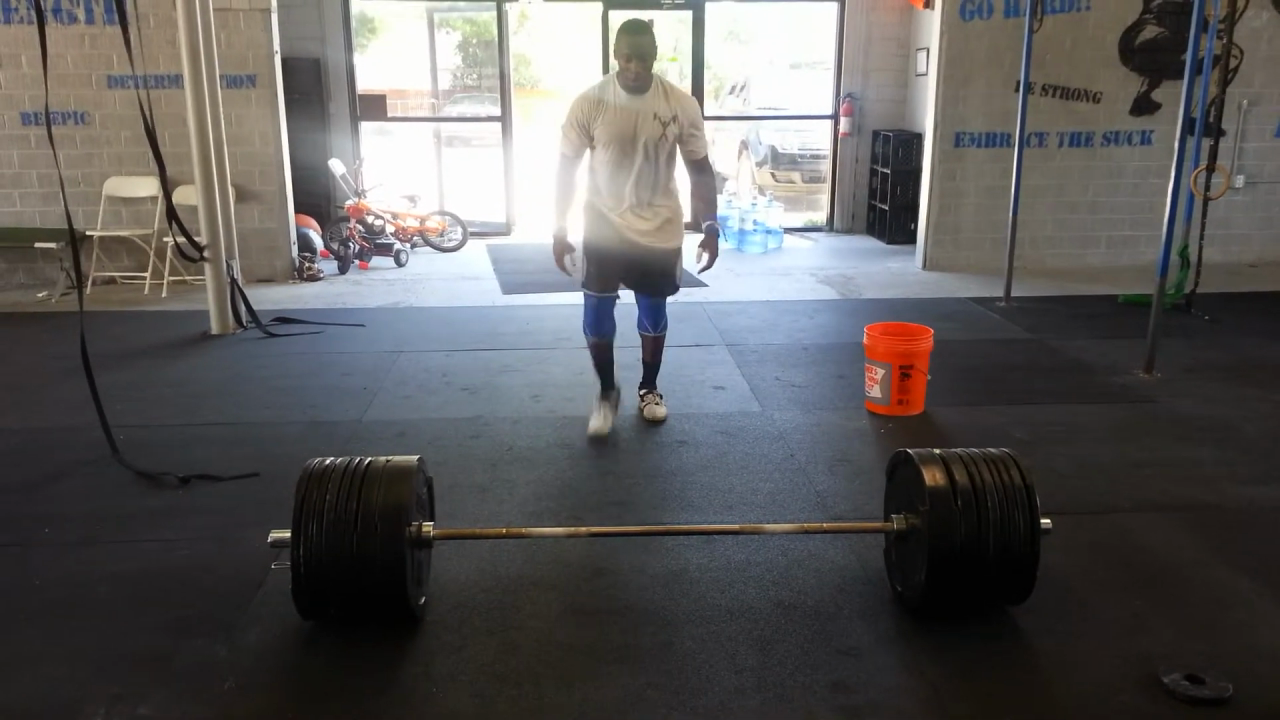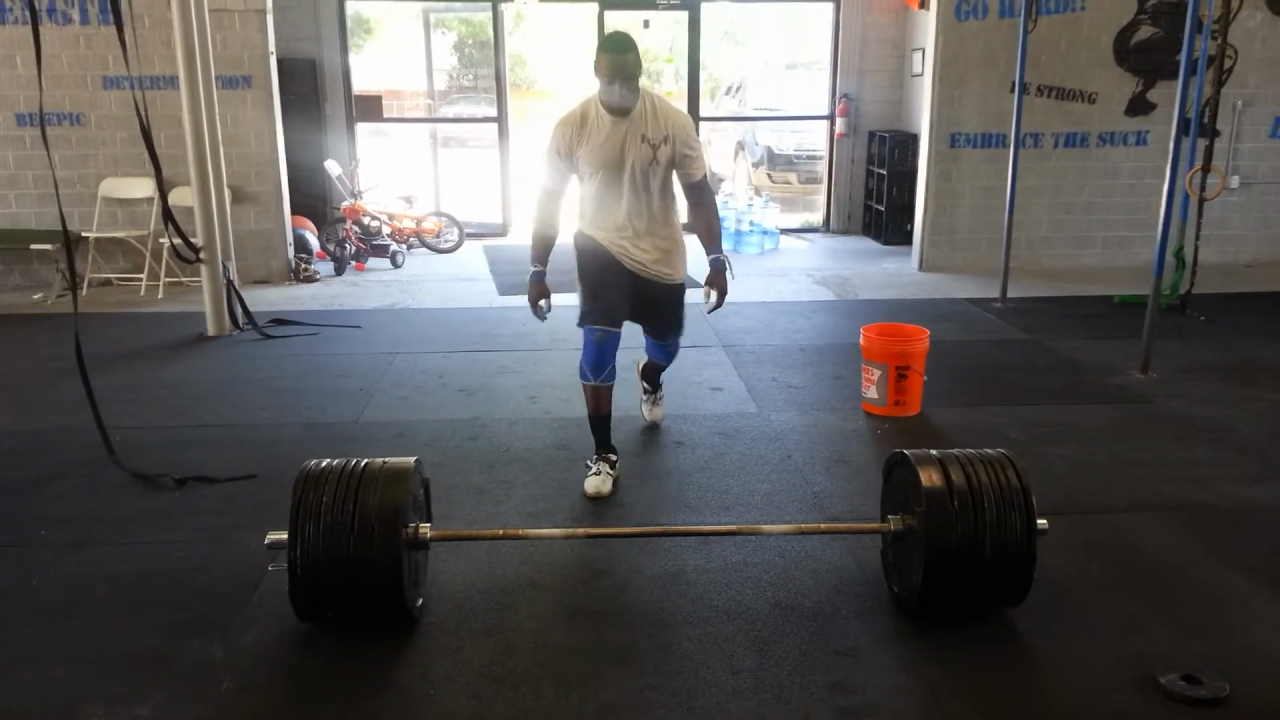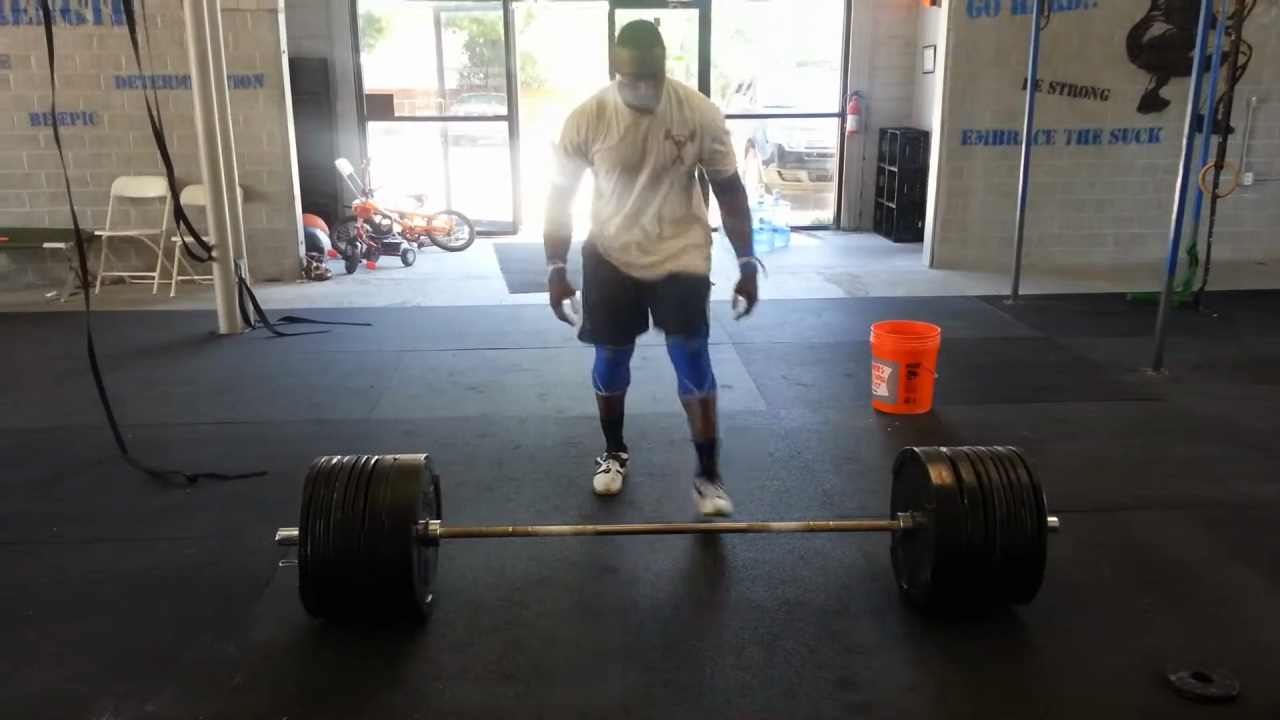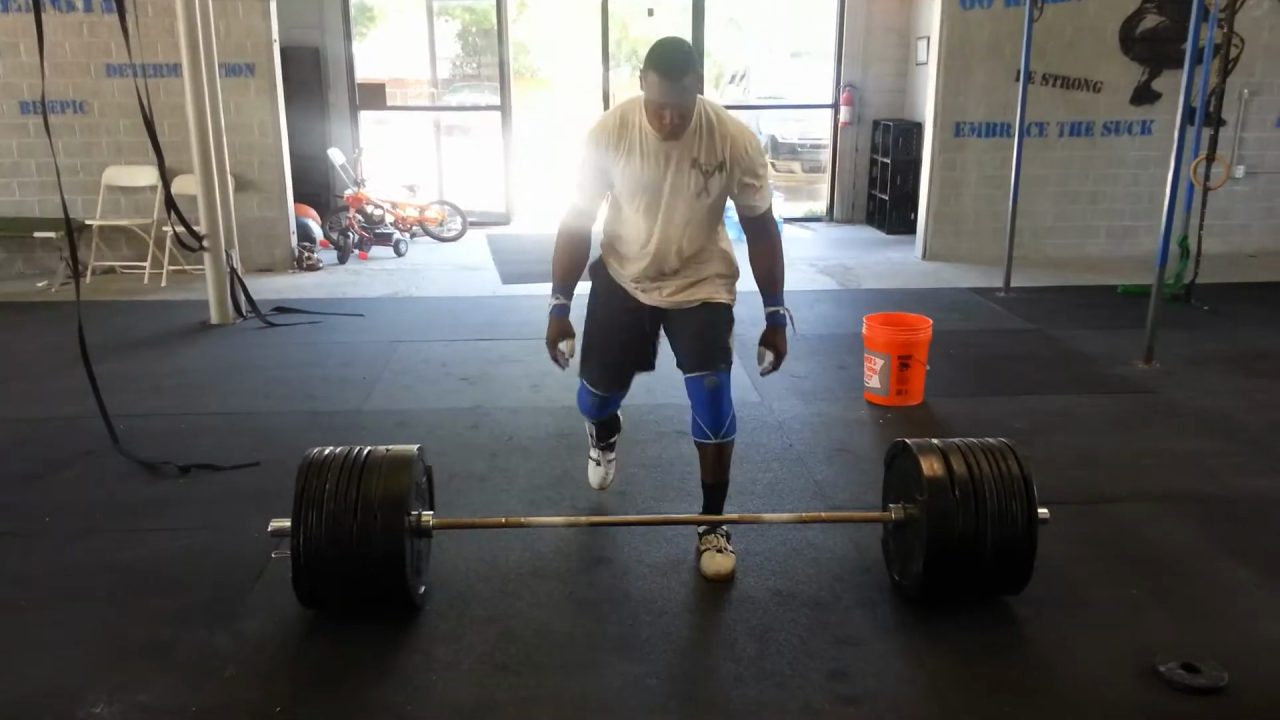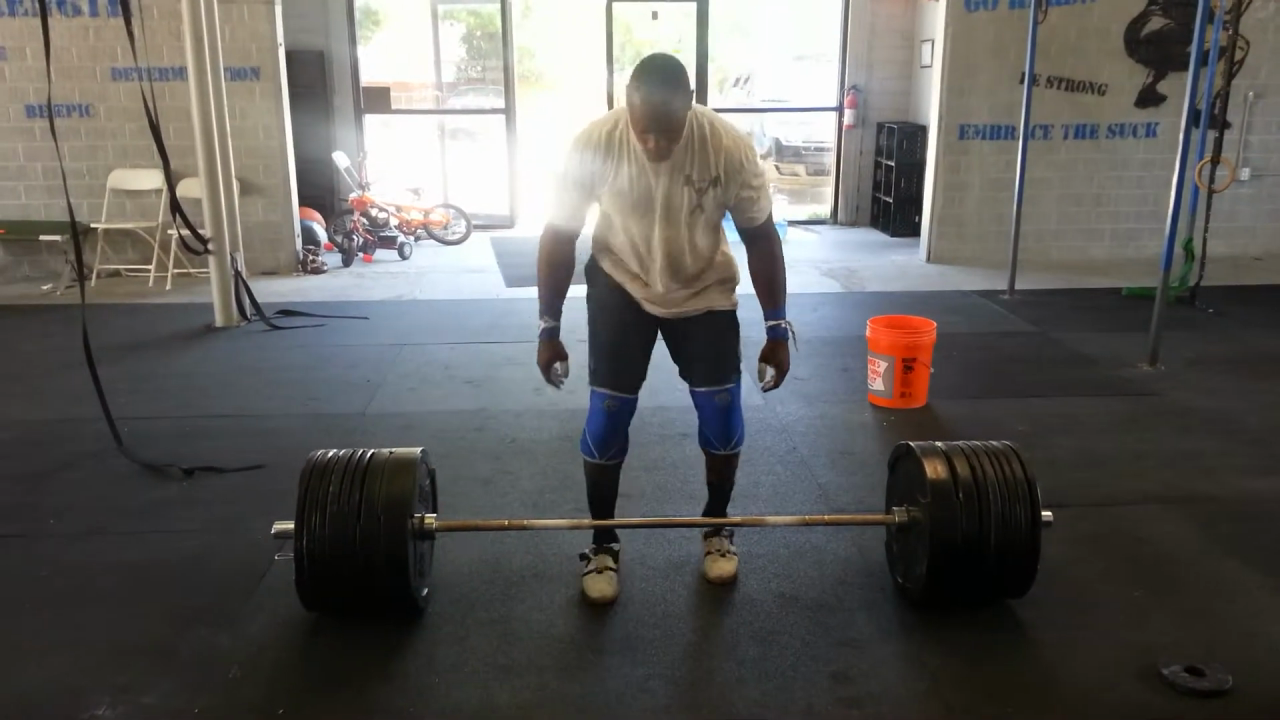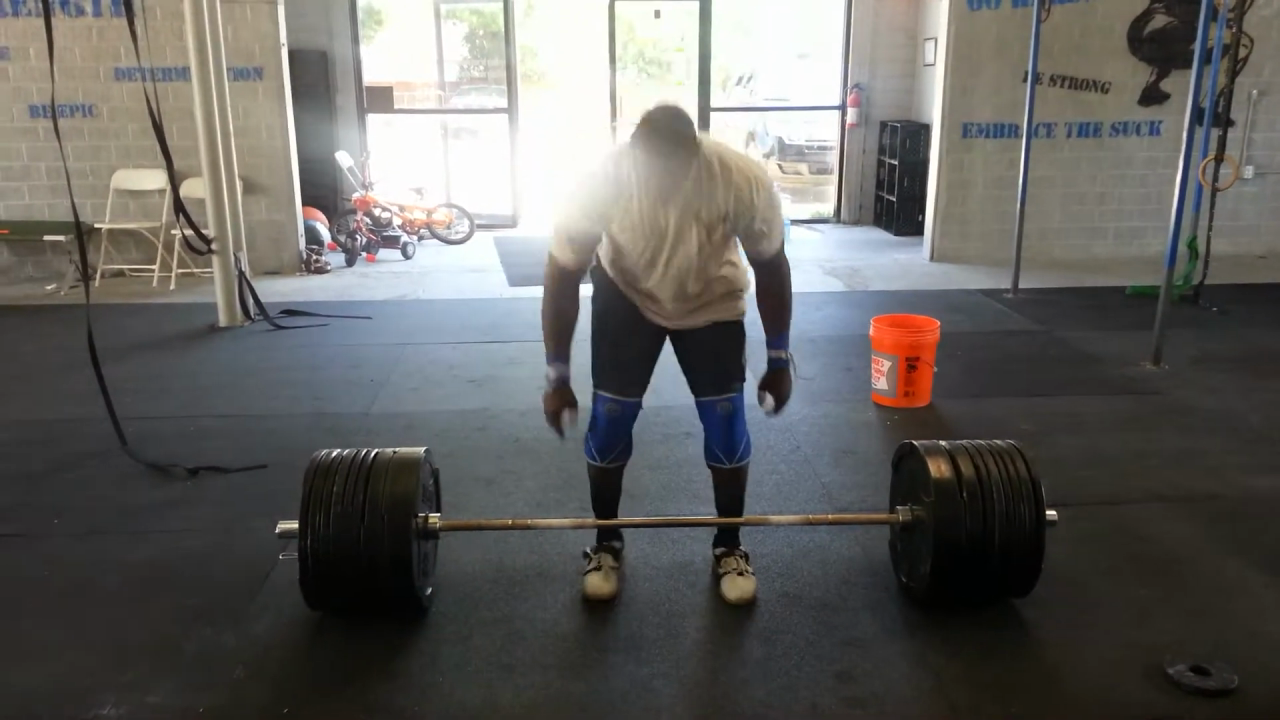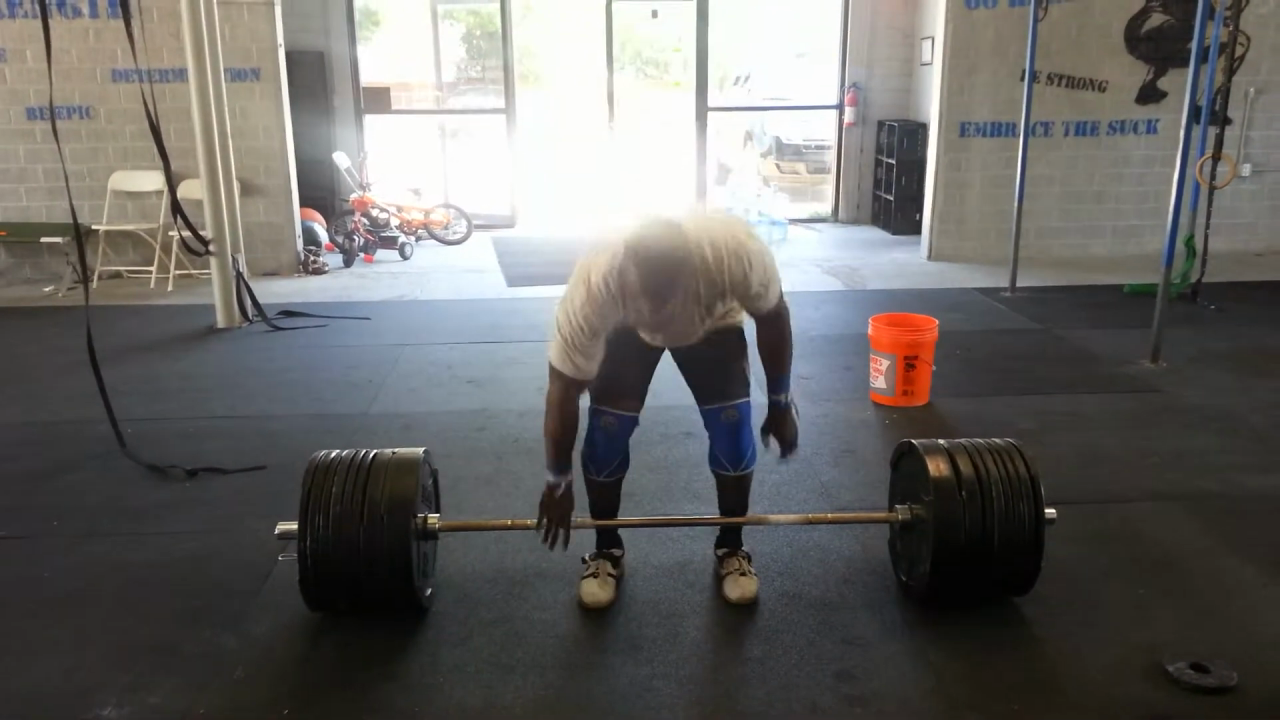
dt=0.3s
person 1, frame 1
left shoulder: (681, 104)
right shoulder: (589, 103)
left elbow: (700, 169)
right elbow: (567, 167)
left wrist: (710, 227)
right wrist: (560, 229)
left hip: (660, 224)
right hip: (607, 220)
left knee: (653, 311)
right knee: (598, 305)
left ankle: (649, 388)
right ankle: (607, 394)
person 1, frame 2
left shoulder: (672, 121)
right shoulder: (573, 125)
left elbow: (699, 191)
right elbow: (550, 197)
left wrist: (716, 259)
right wrist: (537, 269)
left hip: (661, 249)
right hip: (600, 244)
left knee: (665, 343)
right knee: (600, 341)
left ankle: (649, 383)
right ankle: (604, 454)
person 1, frame 3
left shoulder: (700, 113)
right shoulder: (587, 118)
left elbow: (729, 188)
right elbow: (561, 194)
left wrist: (746, 263)
right wrist: (556, 268)
left hip: (680, 251)
right hip: (611, 254)
left knee: (692, 357)
right knee: (610, 357)
left ankle: (708, 478)
right ankle: (615, 452)
person 1, frame 4
left shoulder: (734, 139)
right shoulder: (610, 131)
left elbow: (760, 227)
right elbow: (578, 218)
left wrist: (775, 314)
right wrist: (559, 305)
left hip: (701, 281)
right hip: (622, 277)
left knee: (711, 396)
right knee: (596, 394)
left ankle: (713, 524)
right ankle: (606, 433)
person 1, frame 5
left shoulder: (730, 147)
right shoulder: (594, 145)
left elbow: (761, 237)
right elbow: (559, 238)
left wrist: (777, 329)
right wrist: (548, 328)
left hip: (704, 291)
right hip: (621, 288)
left knee: (721, 412)
right knee: (609, 413)
left ankle: (716, 528)
right ankle: (603, 545)
person 1, frame 6
left shoulder: (743, 179)
right shoulder: (603, 180)
left elbow: (770, 267)
right elbow: (563, 277)
left wrist: (779, 358)
right wrist: (557, 374)
left hip: (712, 302)
right hip: (626, 298)
left knee: (725, 422)
right knee: (610, 419)
left ankle: (729, 547)
right ankle: (606, 545)
person 1, frame 7
left shoulder: (737, 251)
right shoulder: (595, 285)
left elbow: (772, 318)
right elbow: (565, 390)
left wrist: (780, 404)
right wrist: (557, 482)
left hip: (713, 324)
right hip: (625, 330)
left knee: (733, 427)
right knee: (607, 428)
left ankle: (731, 549)
right ankle: (606, 552)
